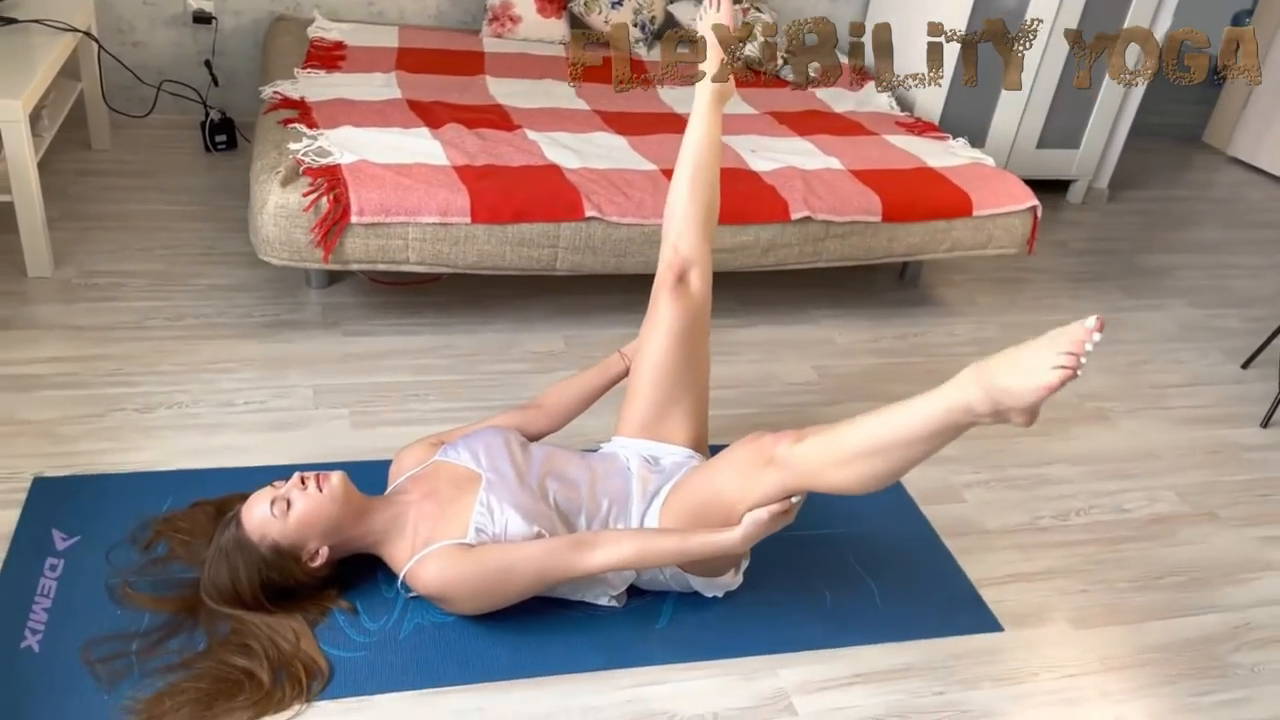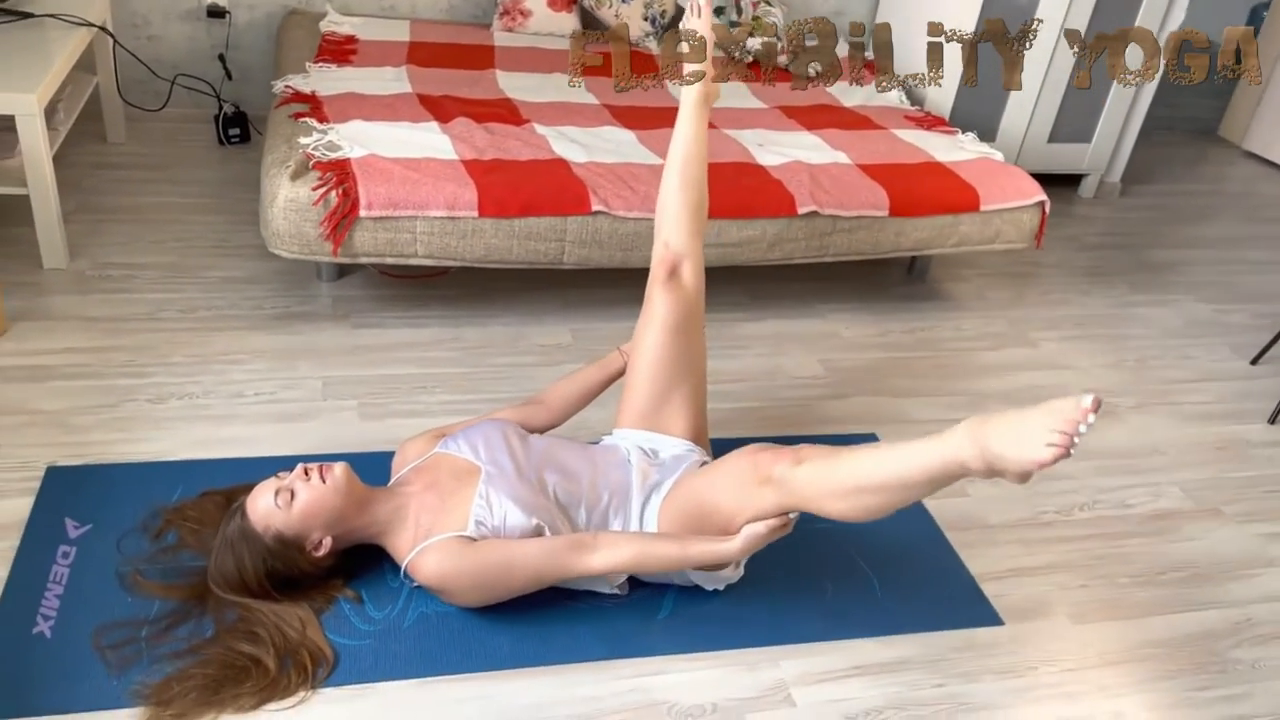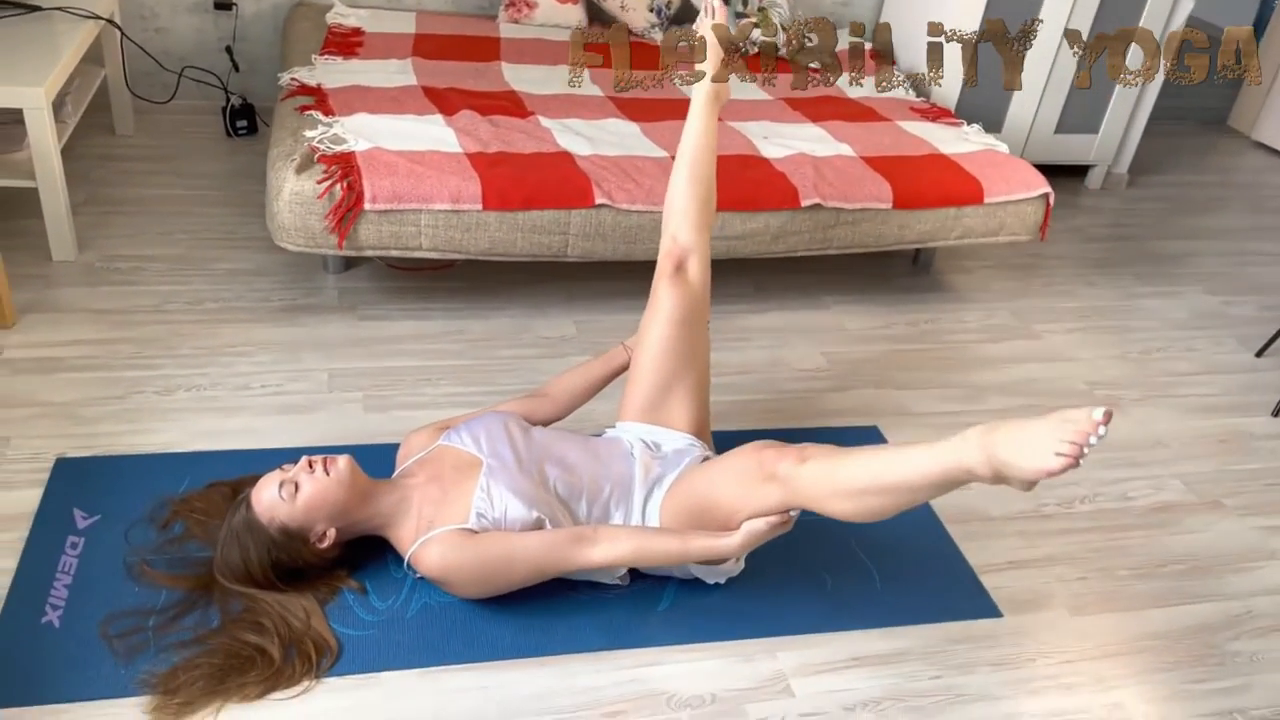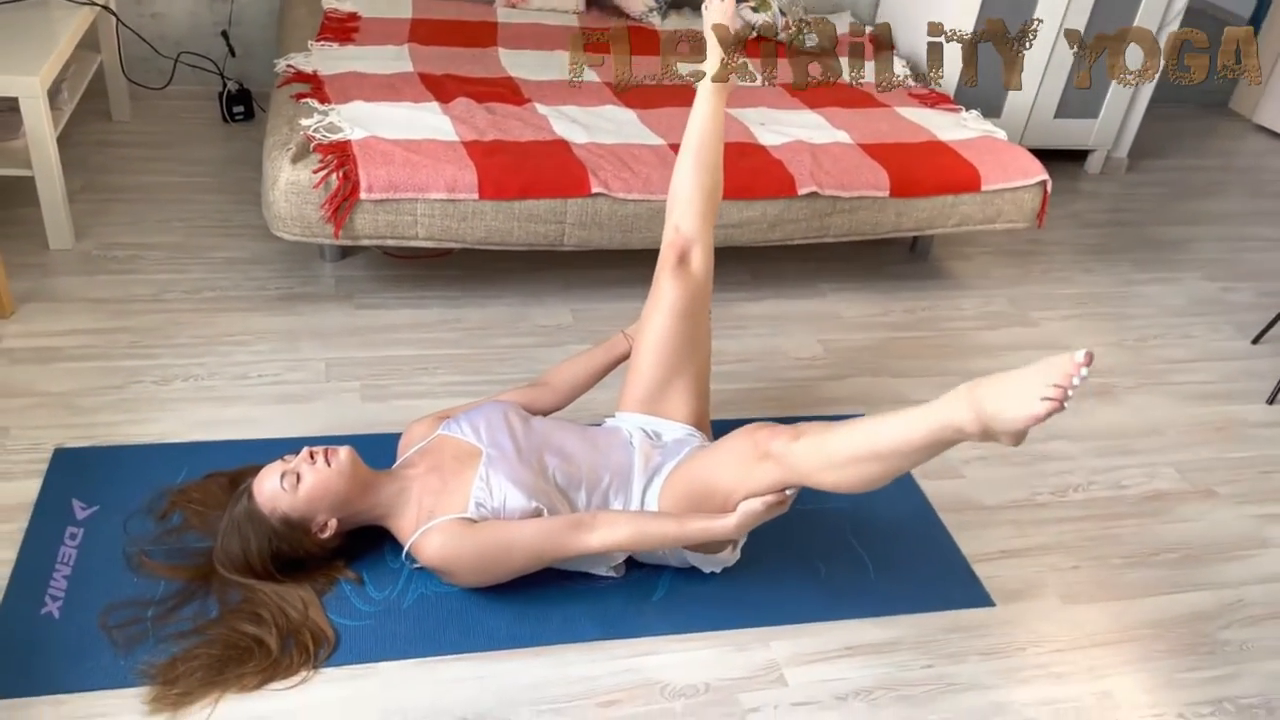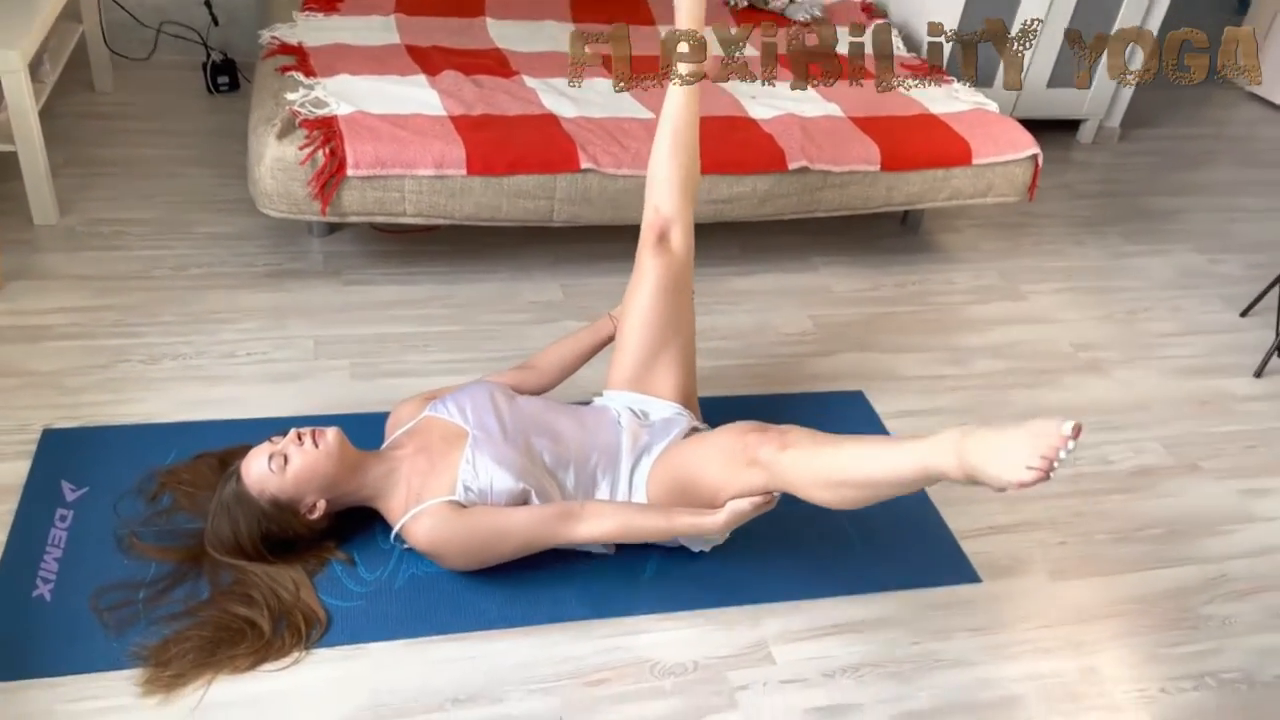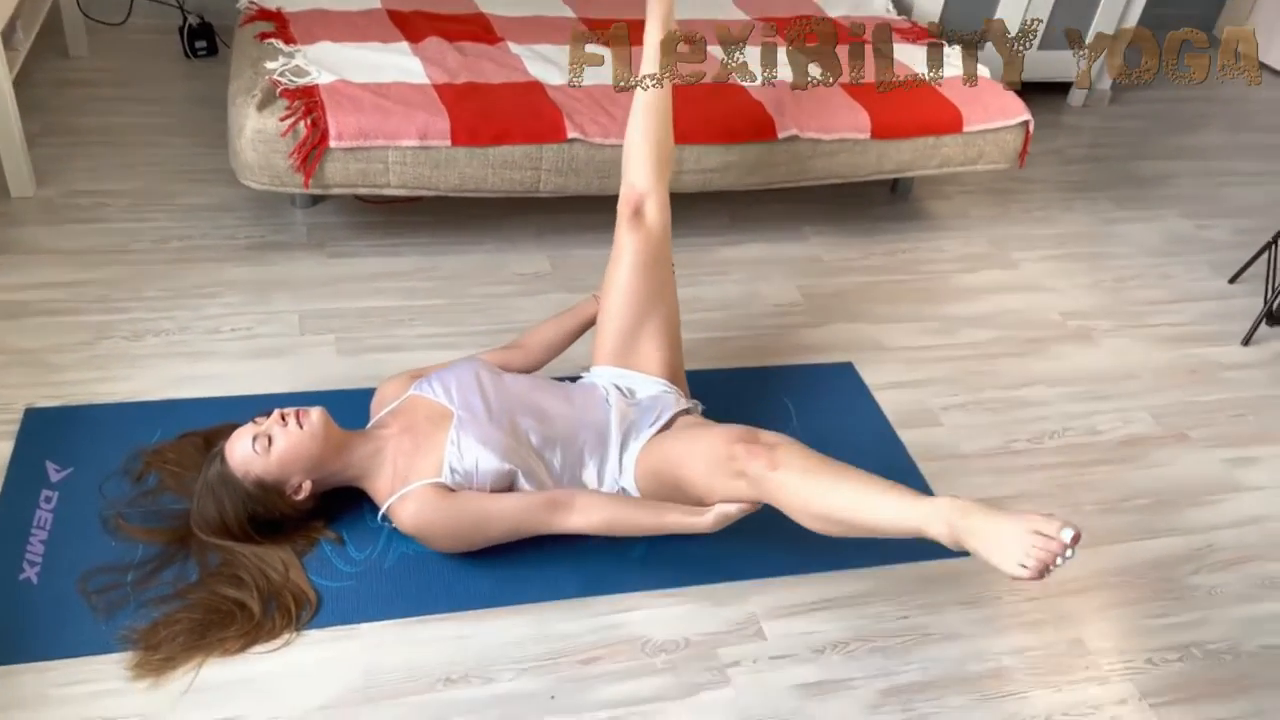
dt=0.2s
person 1, frame 1
left shoulder: (410, 464)
right shoulder: (437, 573)
left elbow: (529, 419)
right elbow: (591, 557)
left wrist: (627, 357)
right wrist: (734, 534)
left hip: (638, 467)
right hip: (670, 527)
left knee: (681, 273)
right knee: (777, 455)
right ankle: (980, 390)
person 1, frame 2
left shoulder: (412, 457)
right shoulder: (437, 565)
left elbow: (532, 414)
right elbow: (586, 556)
left wrist: (628, 355)
right wrist: (726, 548)
left hip: (642, 456)
right hip: (665, 512)
left knee: (674, 269)
right knee: (774, 470)
right ankle: (979, 443)
person 1, frame 3
left shoulder: (418, 448)
right shoulder: (441, 556)
left elbow: (535, 407)
right elbow: (585, 548)
left wrist: (631, 348)
right wrist: (728, 540)
left hip: (645, 448)
right hip: (667, 513)
left knee: (682, 261)
right knee: (778, 467)
right ankle: (988, 450)
person 1, frame 4
left shoulder: (416, 438)
right shoulder: (440, 547)
left elbow: (535, 395)
right elbow: (582, 534)
left wrist: (629, 338)
right wrist: (724, 524)
left hip: (643, 436)
right hip: (666, 500)
left knee: (684, 252)
right knee: (774, 446)
right ankle: (972, 410)
person 1, frame 5
left shoulder: (406, 419)
right shoulder: (428, 529)
left elbow: (522, 379)
right elbow: (568, 524)
left wrist: (620, 322)
right wrist: (711, 516)
left hip: (632, 419)
right hip: (652, 473)
left knee: (664, 231)
right knee: (761, 449)
right ankle: (961, 451)
person 1, frame 6
left shoulder: (393, 397)
right shoulder: (416, 511)
left elbow: (510, 360)
right elbow: (558, 511)
left wrist: (604, 298)
right wrist: (702, 516)
left hip: (621, 395)
right hip: (639, 457)
left knee: (642, 209)
right knee: (751, 456)
right ankle: (959, 520)
